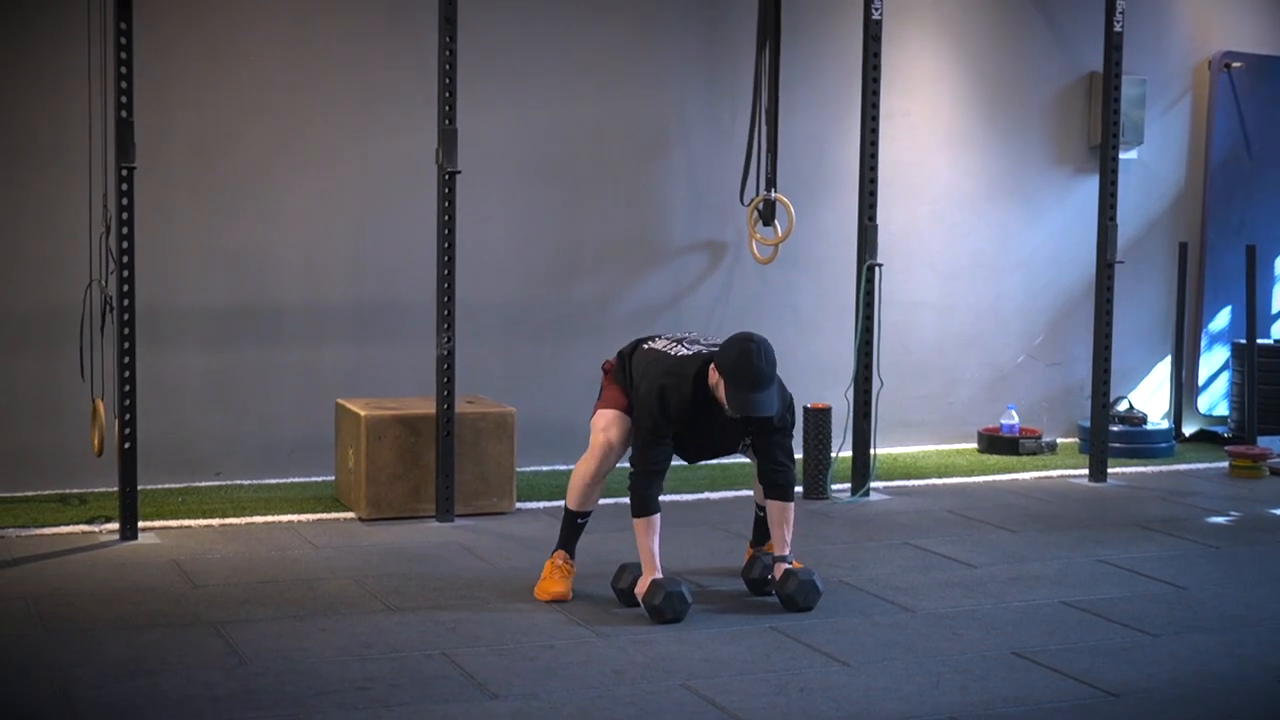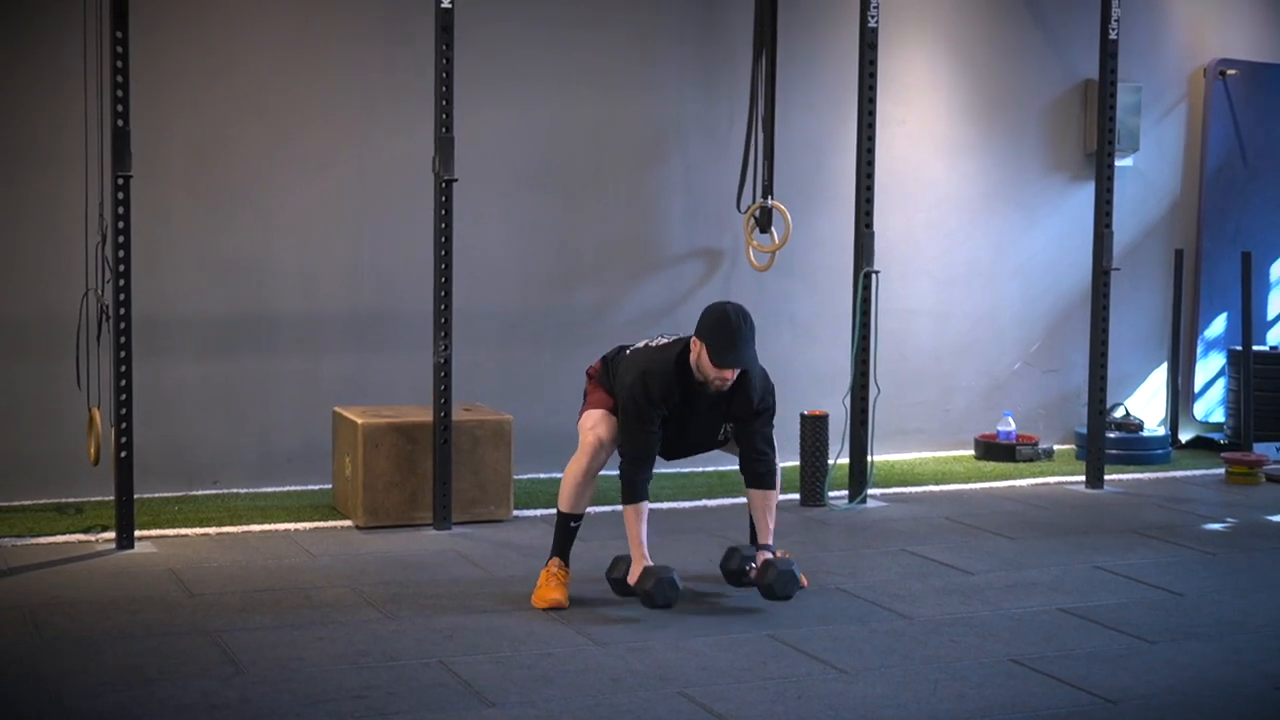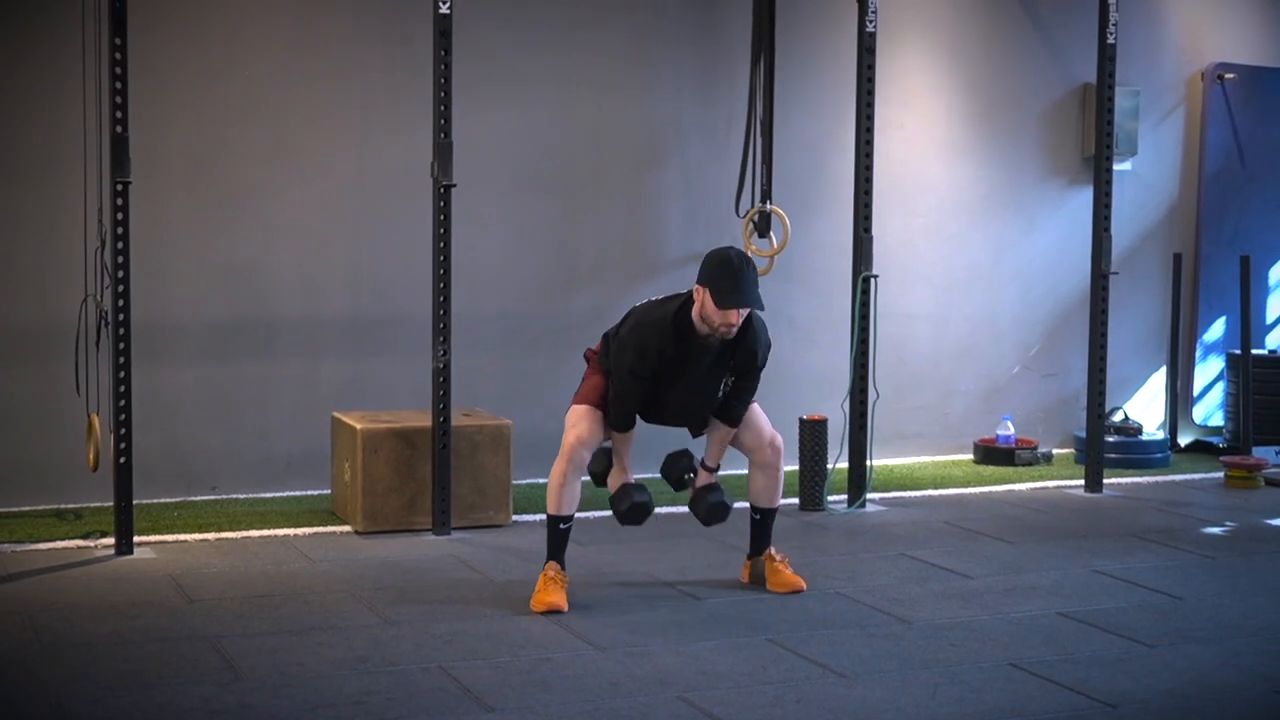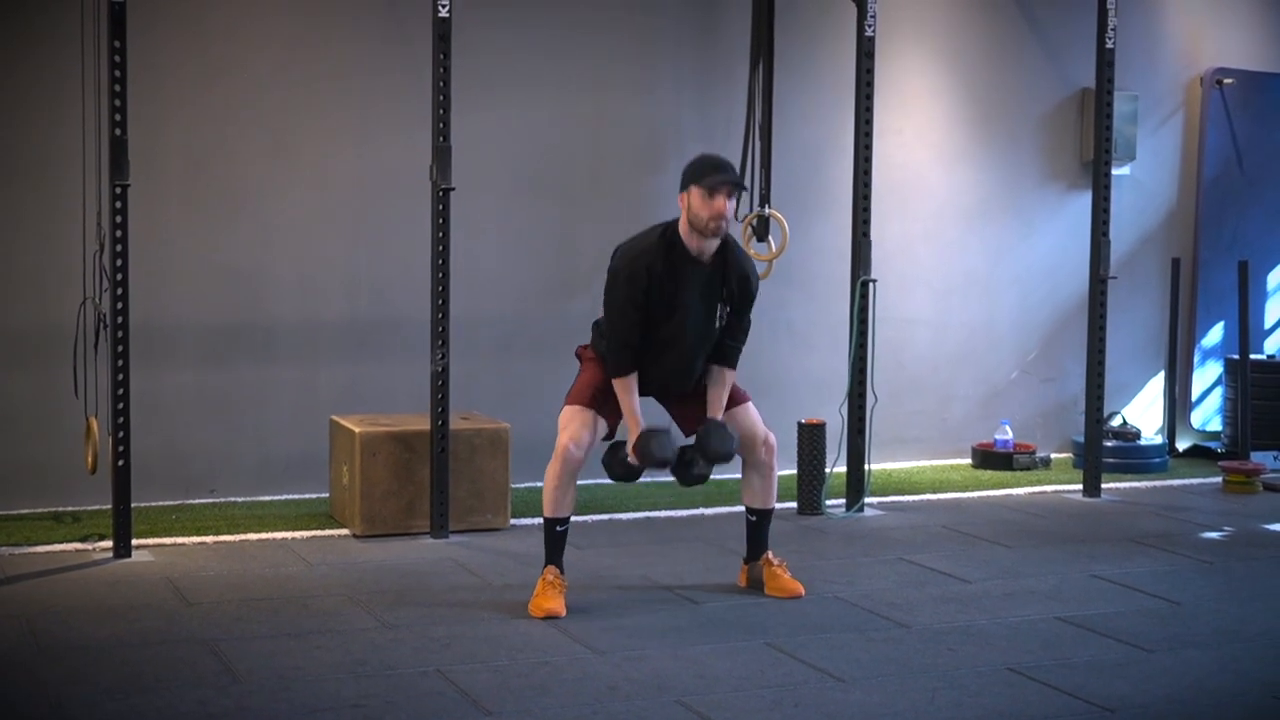
dt=0.3s
person 1, frame 1
left shoulder: (773, 396)
right shoulder: (666, 386)
left elbow: (779, 476)
right elbow: (647, 478)
left wrist: (783, 559)
right wrist: (651, 572)
right hip: (631, 376)
left knee: (774, 460)
right knee: (604, 448)
left ankle: (761, 548)
right ankle: (562, 558)
person 1, frame 2
left shoulder: (754, 384)
right shoulder: (650, 376)
left elbow: (756, 465)
right elbow: (636, 468)
left wrist: (766, 549)
right wrist: (639, 558)
right hip: (615, 389)
left knee: (764, 453)
right knee: (594, 447)
left ankle: (760, 554)
right ankle: (557, 565)
person 1, frame 3
left shoulder: (753, 338)
right shoulder: (648, 328)
left elbow: (733, 406)
right elbow: (623, 406)
left wrist: (709, 467)
right wrist: (621, 469)
right hip: (618, 376)
left knee: (769, 446)
right knee: (576, 445)
left ankle: (760, 558)
right ankle: (553, 569)
person 1, frame 4
left shoulder: (739, 268)
right shoulder: (639, 259)
left elbow: (728, 349)
right elbow: (618, 344)
left wrist: (715, 421)
right wrist: (633, 425)
left hip: (690, 367)
right hip: (619, 366)
left knee: (762, 443)
right knee: (571, 446)
left ankle: (757, 562)
right ankle: (552, 574)
